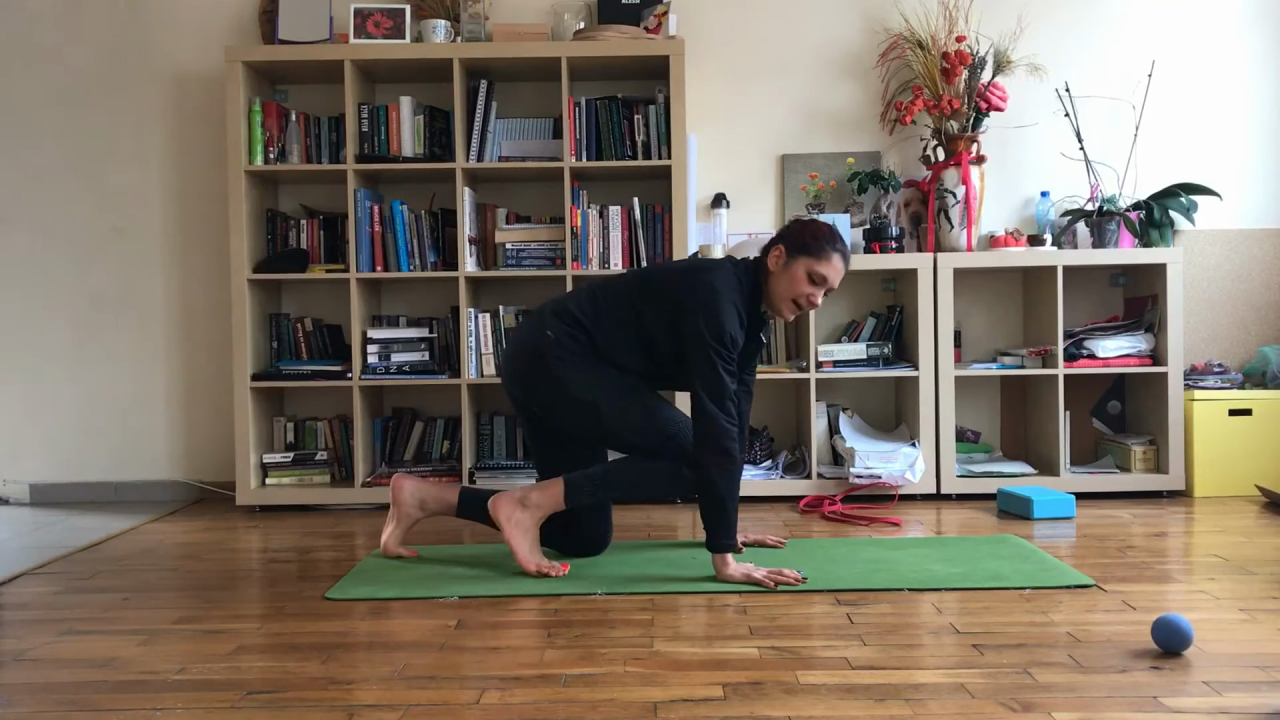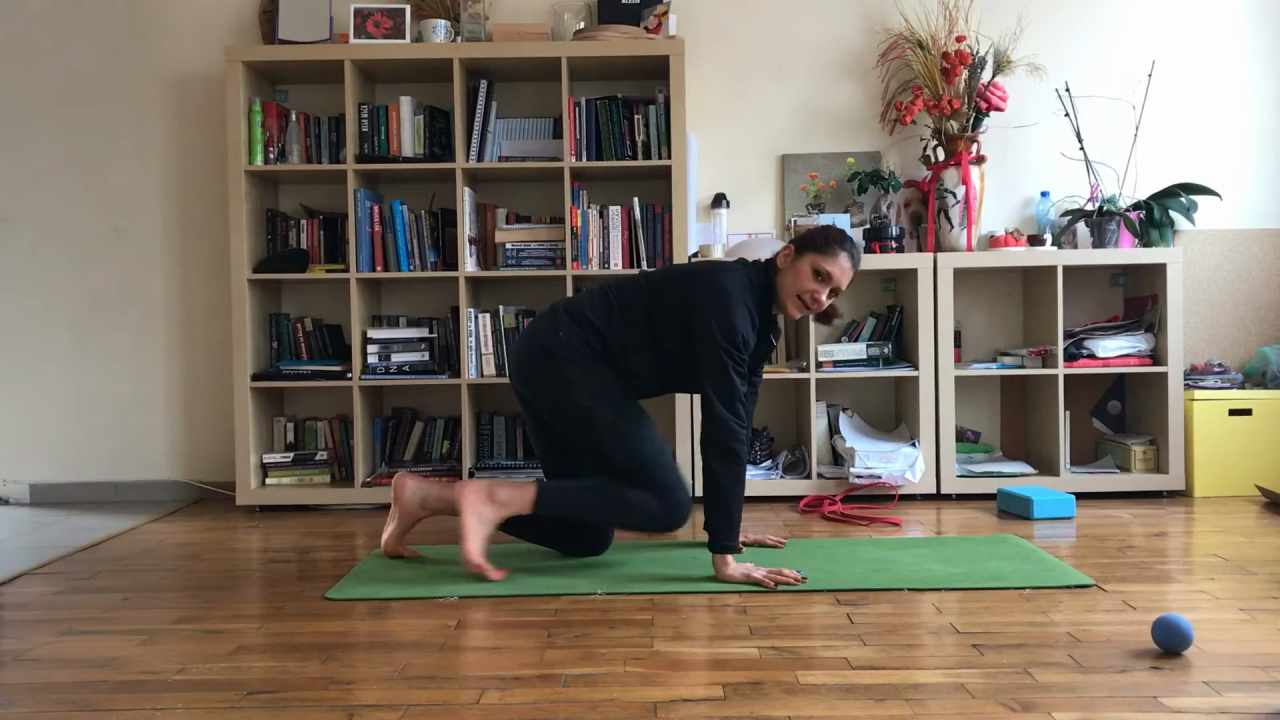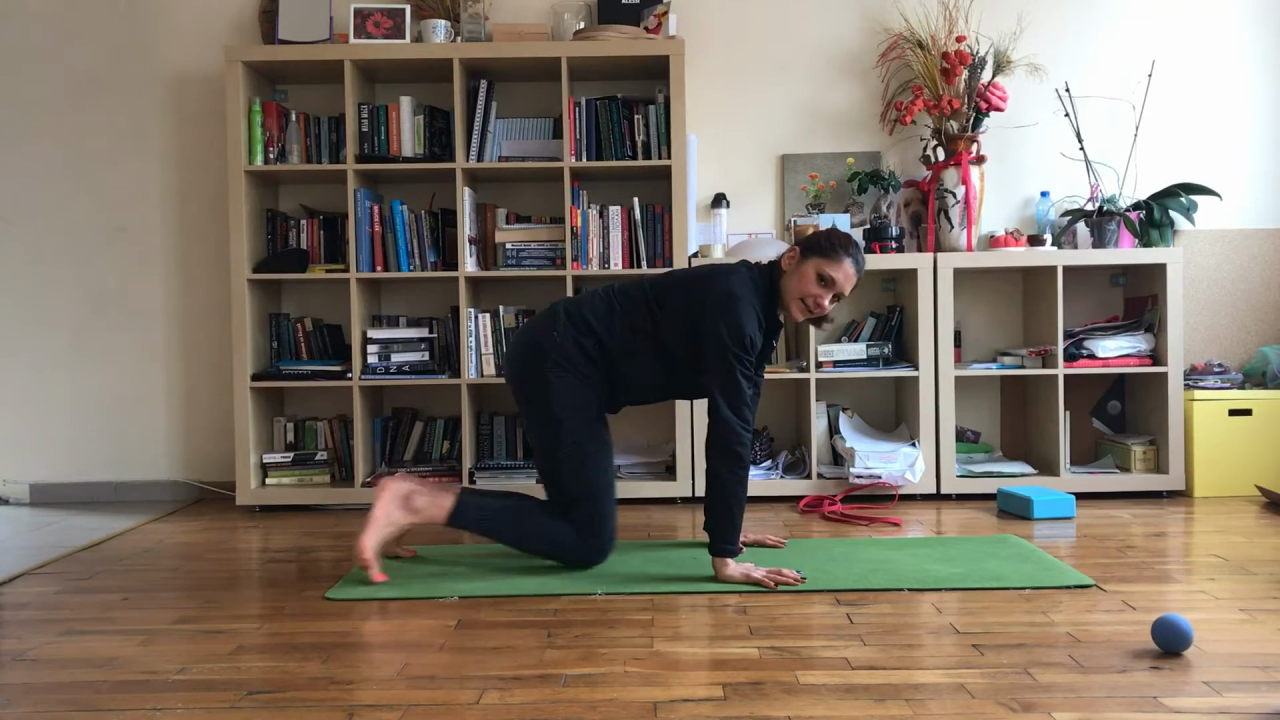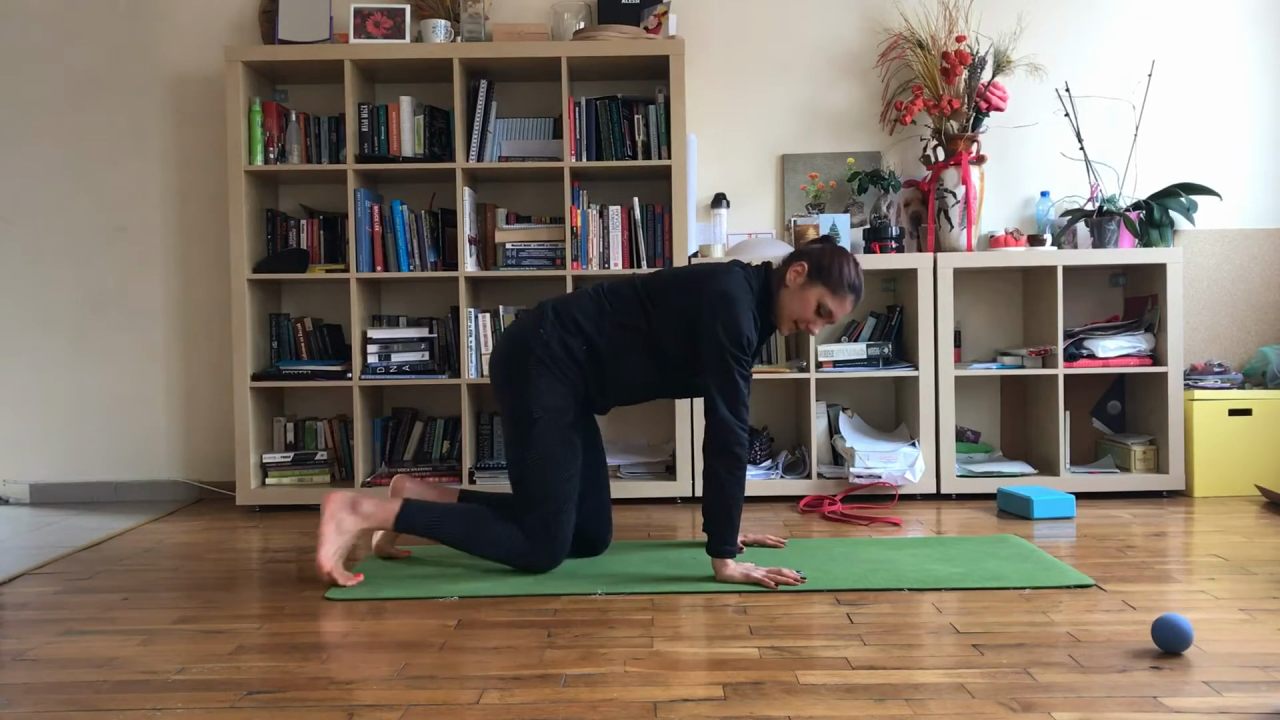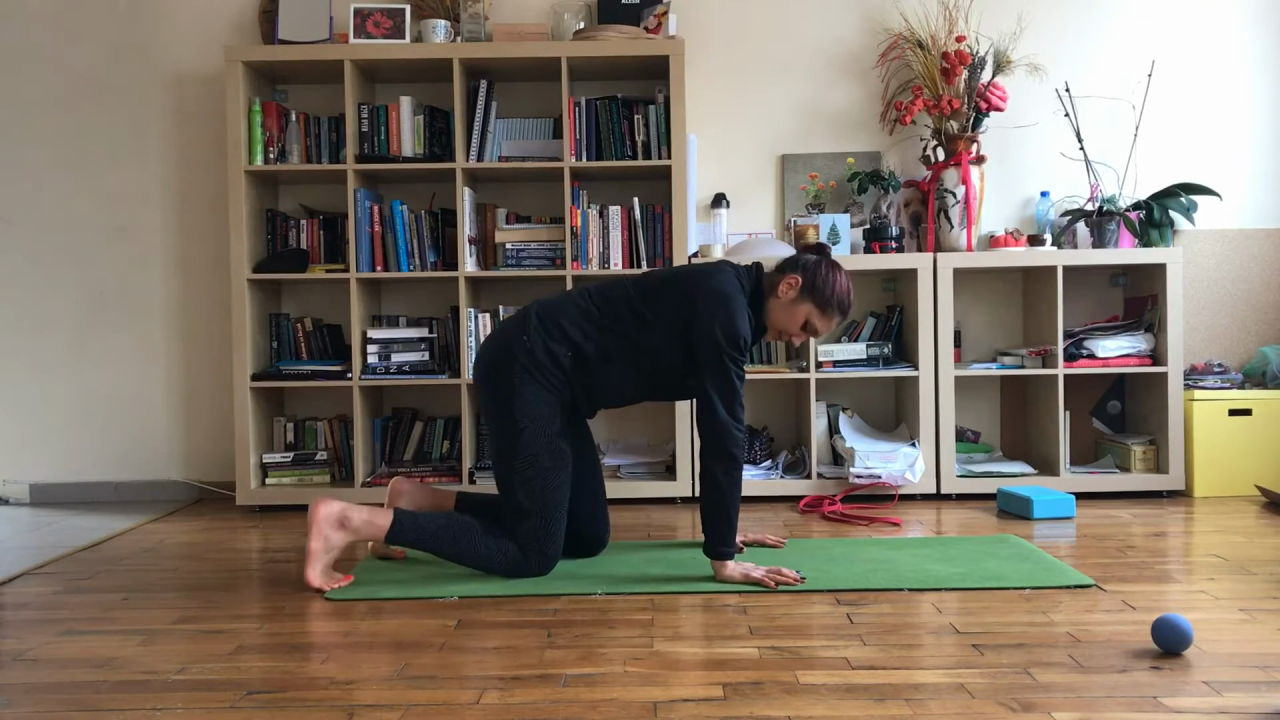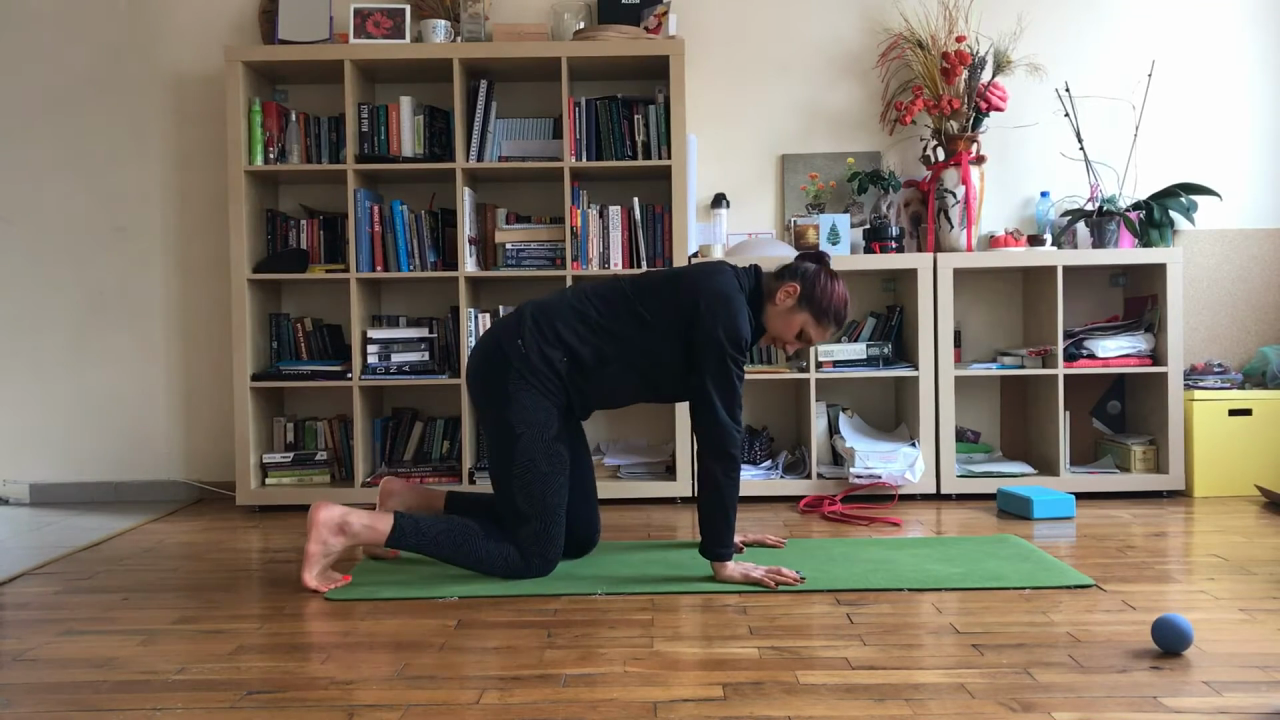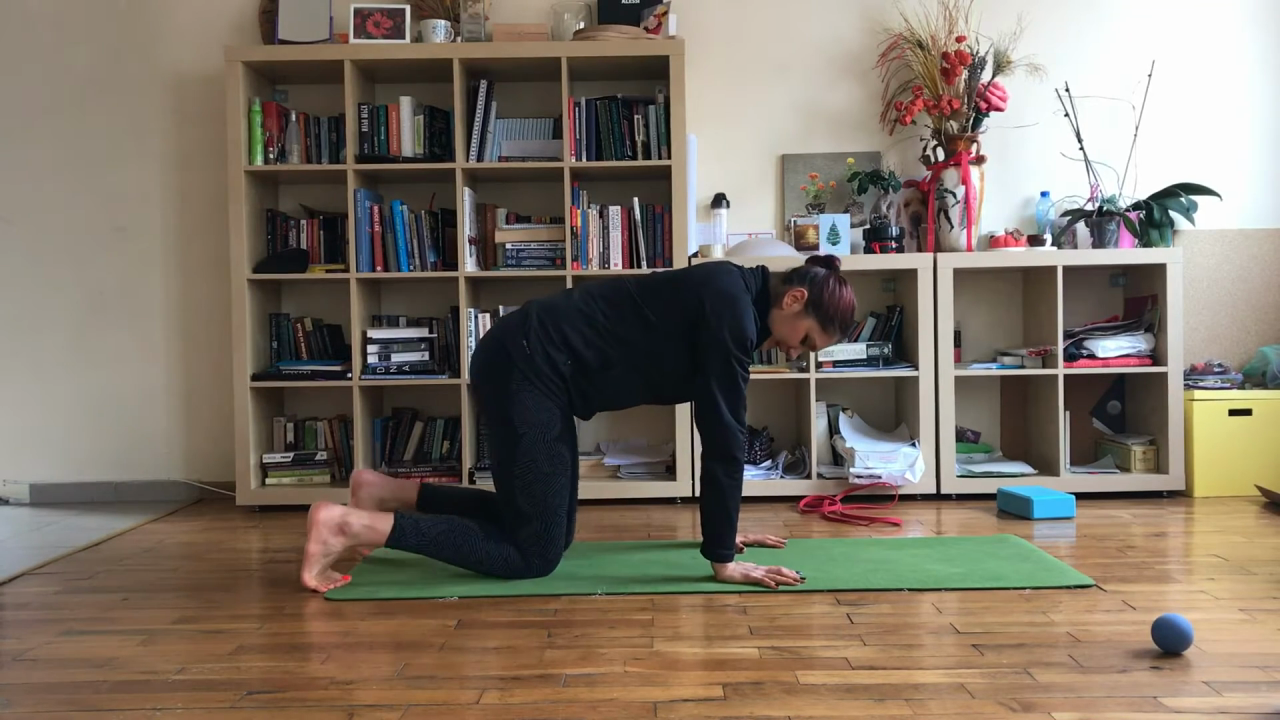
dt=0.2s
person 1, frame 1
left shoulder: (749, 311)
right shoulder: (717, 293)
left elbow: (733, 419)
right elbow: (714, 425)
left wrist: (723, 525)
right wrist: (724, 557)
left hip: (555, 365)
right hip: (549, 356)
left knee: (584, 537)
right knee: (689, 452)
left ankle: (424, 496)
right ankle: (529, 502)
person 1, frame 2
left shoulder: (759, 315)
right shoulder: (729, 295)
left elbow: (736, 422)
right elbow: (723, 427)
left wrist: (726, 526)
right wrist: (724, 557)
left hip: (565, 362)
right hip: (561, 355)
left knee: (588, 534)
right knee: (667, 504)
left ankle: (424, 494)
right ankle: (495, 499)
person 1, frame 3
left shoulder: (760, 315)
right shoulder: (735, 299)
left elbow: (735, 424)
right elbow: (728, 431)
left wrist: (729, 526)
right wrist: (725, 558)
left hip: (568, 366)
right hip: (556, 360)
left knee: (585, 527)
right knee: (586, 541)
left ankle: (426, 495)
right ankle: (411, 505)
person 1, frame 4
left shoulder: (748, 307)
right shoulder: (731, 299)
left elbow: (728, 423)
right elbow: (726, 430)
left wrist: (725, 526)
right wrist: (724, 558)
left hip: (556, 369)
right hip: (541, 361)
left knee: (591, 536)
right knee: (540, 546)
left ankle: (422, 495)
right ankle: (359, 510)
person 1, frame 5
left shoulder: (734, 306)
right shoulder: (725, 301)
left elbow: (718, 424)
right elbow: (721, 432)
left wrist: (723, 529)
right wrist: (723, 558)
left hip: (539, 371)
right hip: (525, 367)
left knee: (589, 536)
right knee: (533, 553)
left ankle: (419, 499)
right ankle: (346, 521)
person 1, frame 6
left shoulder: (727, 302)
right shoulder: (725, 304)
left elbow: (714, 425)
right elbow: (719, 433)
left wrist: (720, 529)
right wrist: (721, 558)
left hip: (532, 369)
right hip: (521, 367)
left knee: (579, 537)
right knee: (533, 555)
left ankle: (410, 498)
right ankle: (347, 525)
person 1, frame 7
left shoulder: (733, 301)
right shoulder: (732, 305)
left elbow: (717, 425)
right elbow: (723, 435)
left wrist: (722, 528)
right wrist: (723, 559)
left hip: (531, 364)
right hip: (525, 367)
left knee: (549, 528)
right knee: (533, 553)
left ankle: (386, 490)
right ankle: (346, 524)
